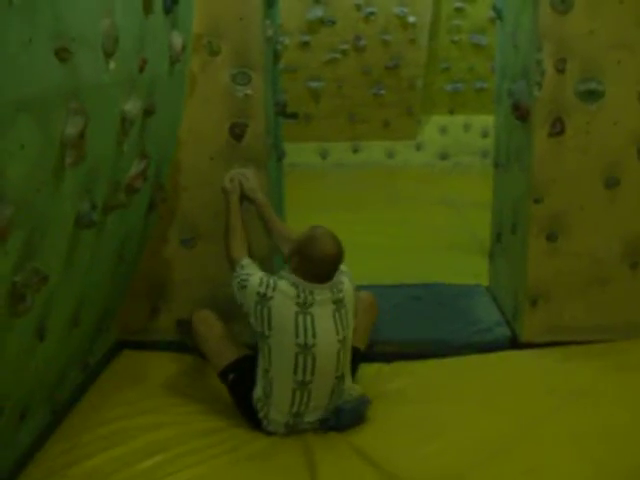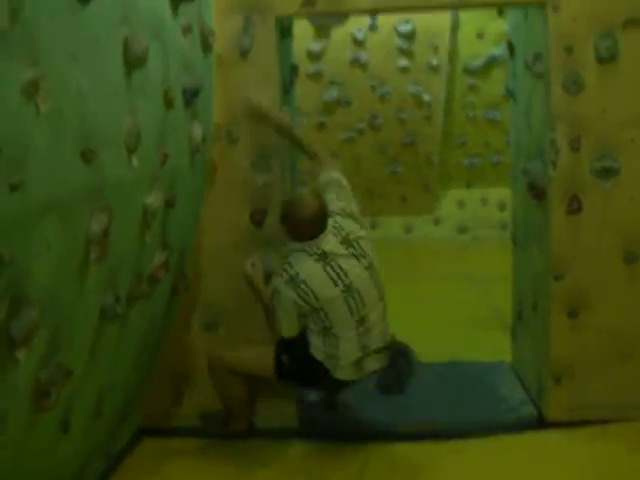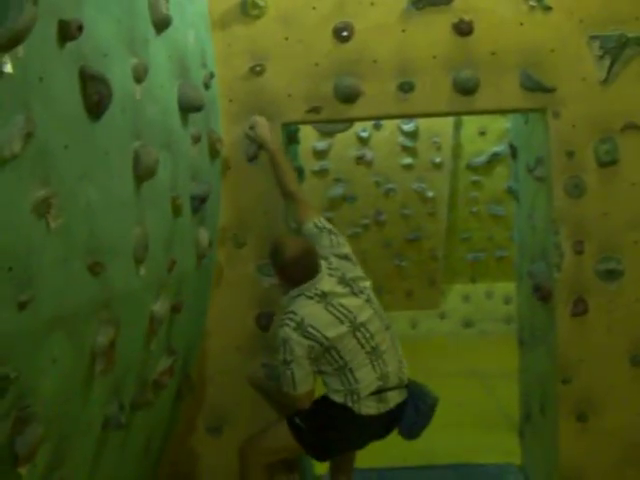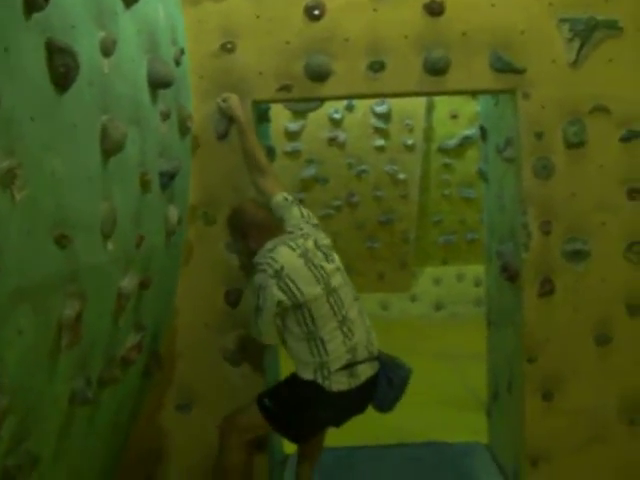
dt=1s
person 1, frame 1
left shoulder: (268, 292)
right shoulder: (344, 285)
left elbow: (239, 257)
right elbow: (289, 245)
left wrist: (233, 199)
right wrist: (258, 198)
left hip: (273, 422)
right hip: (335, 411)
left knee: (201, 319)
right knee: (366, 299)
person 1, frame 2
left shoulder: (292, 279)
right shoulder: (347, 222)
left elbow: (284, 331)
right elbow: (323, 161)
left wrist: (258, 285)
right wrist: (281, 123)
left hip: (334, 369)
right hip: (375, 356)
left knee: (220, 360)
left ankle: (239, 427)
right ankle: (332, 394)
person 1, frame 3
left shoulder: (294, 325)
right shoulder: (340, 259)
left elbow: (299, 401)
right elbow: (298, 200)
left wrist: (262, 384)
right wrist: (271, 145)
left hip: (359, 415)
right hip: (395, 402)
person 1, frame 4
left shoulder: (271, 271)
right shoulder: (307, 230)
left elbow: (263, 338)
right elbow: (264, 177)
left wrist: (242, 344)
right wrist: (242, 120)
left hip: (333, 388)
right hip: (366, 375)
left knee: (234, 428)
right knee: (315, 398)
